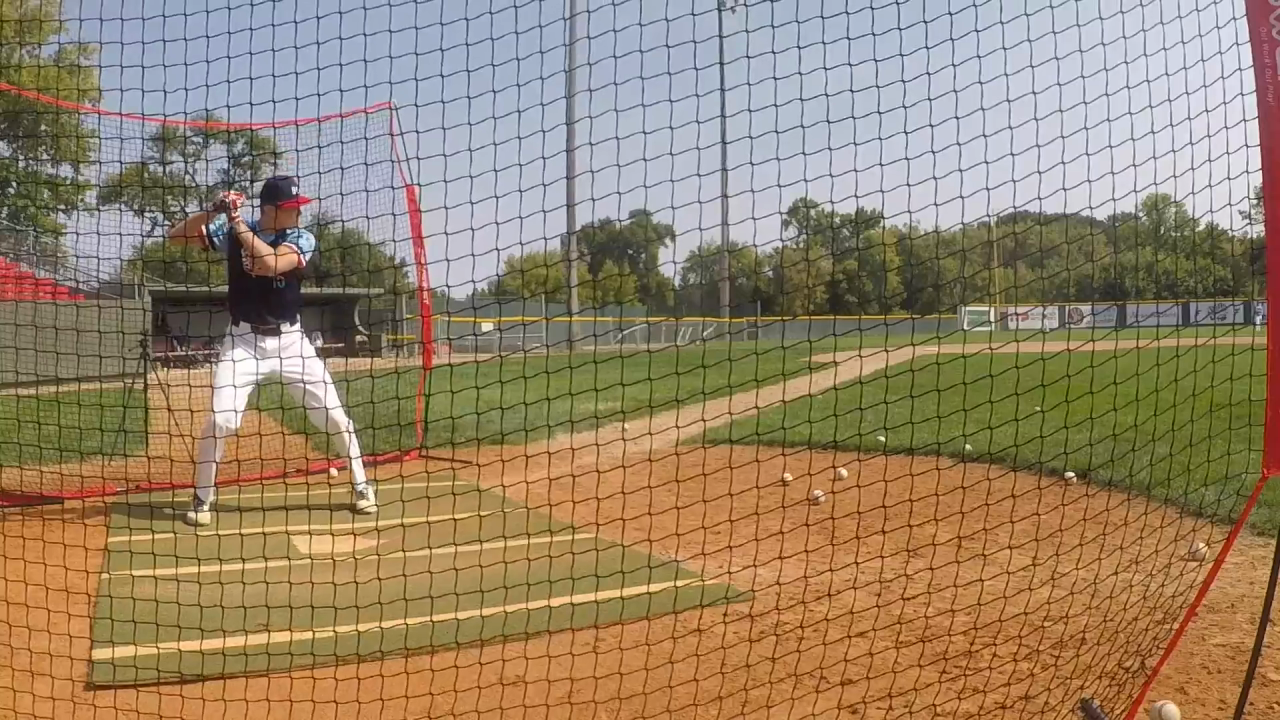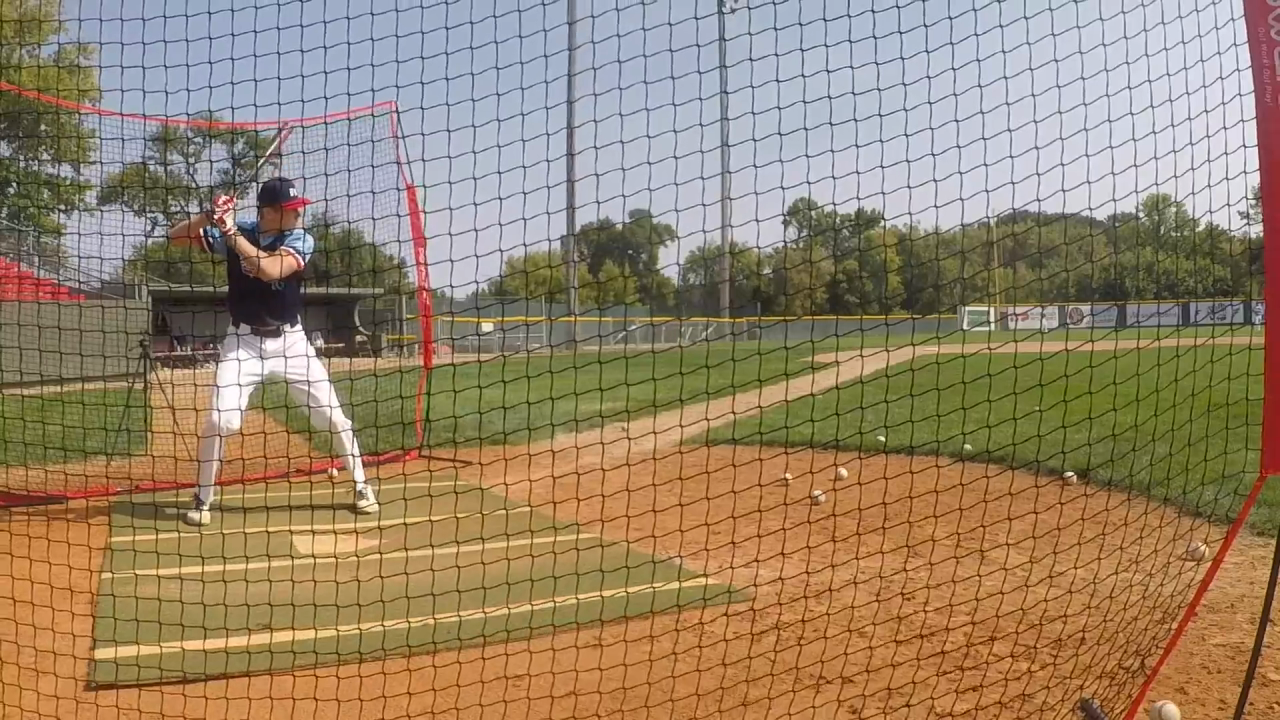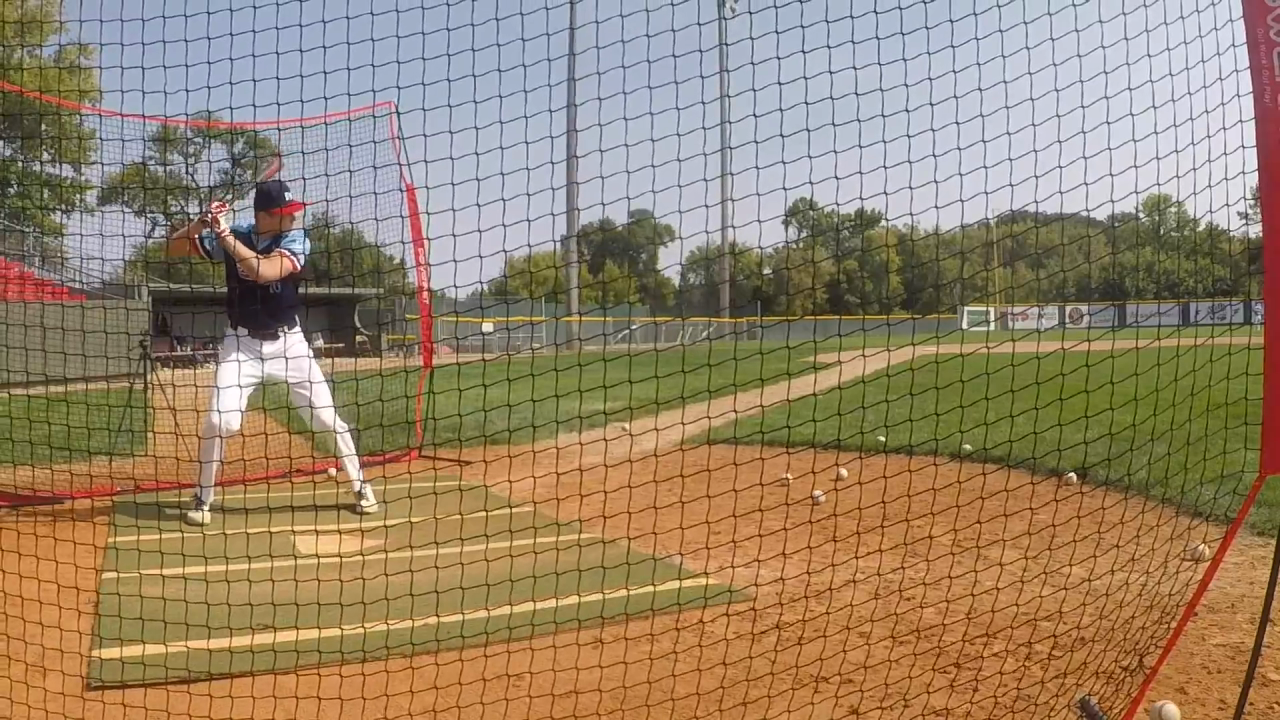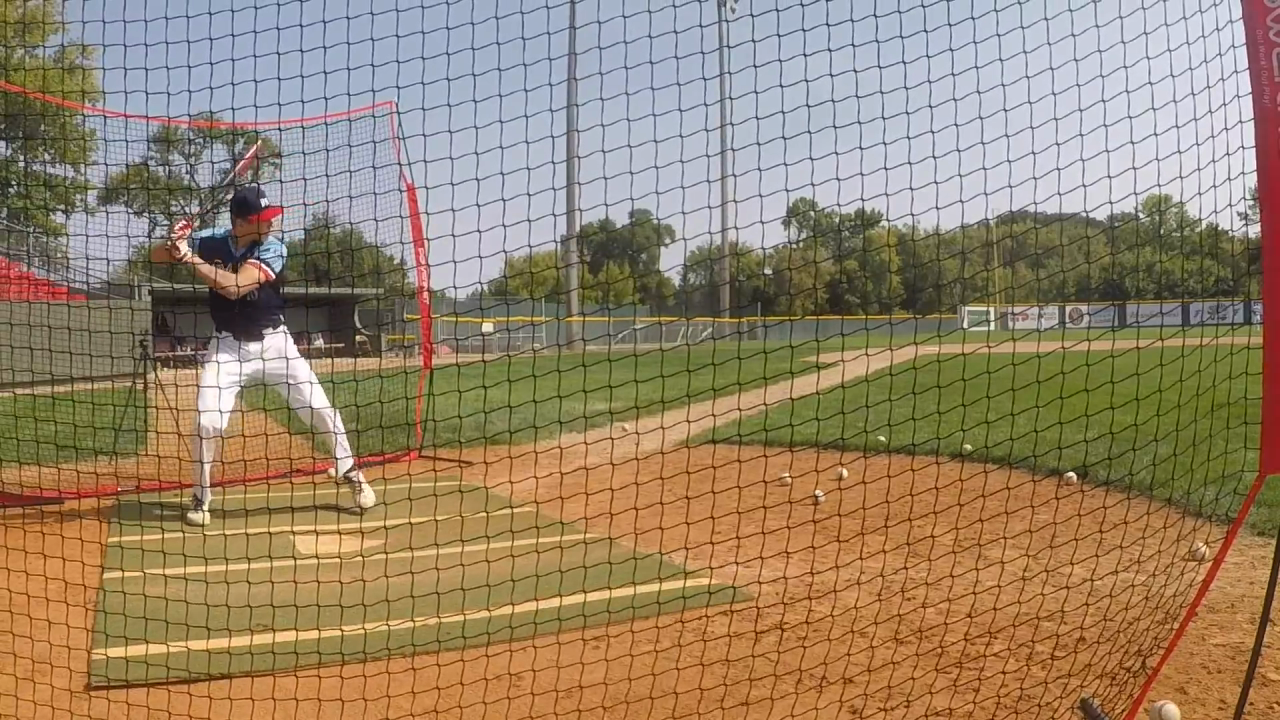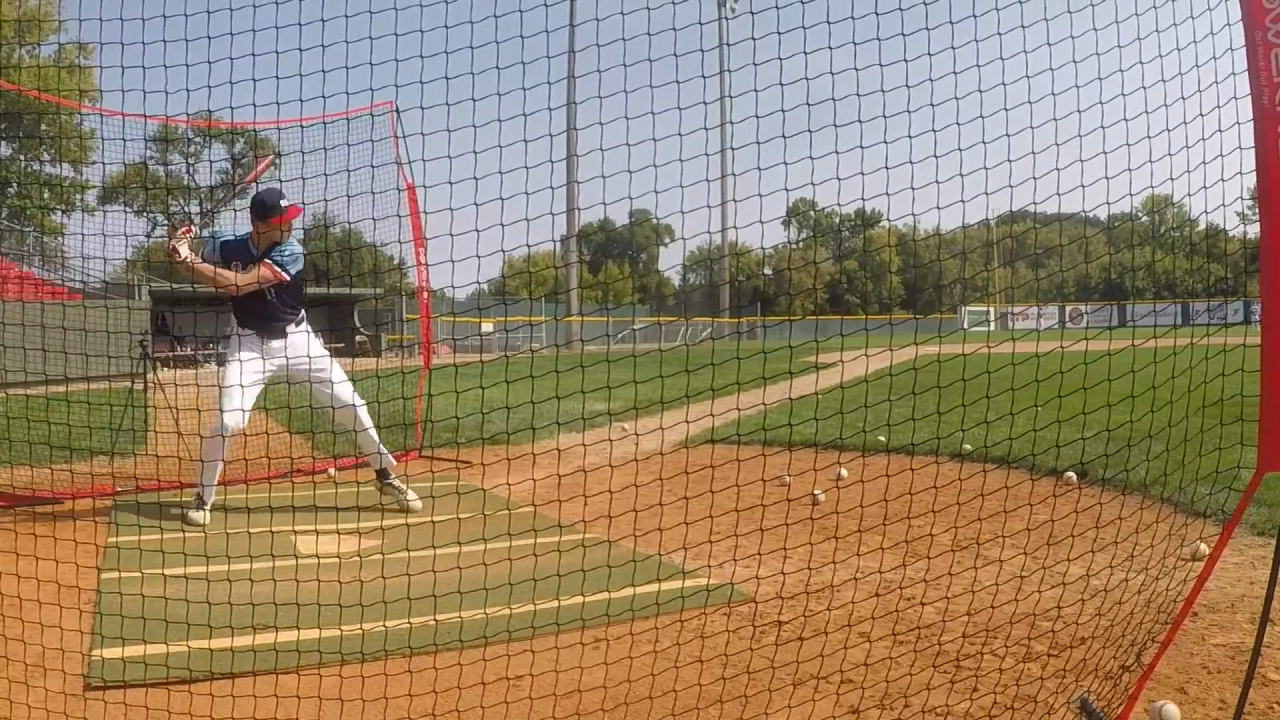
dt=0.3s
person 1, frame 1
left shoulder: (302, 239)
right shoulder: (232, 232)
left elbow: (272, 263)
right elbow: (176, 235)
left wrist: (238, 225)
right wrist: (214, 211)
left hip: (290, 338)
right hip: (243, 340)
left knee: (333, 413)
right knee: (220, 420)
left ankle: (362, 486)
right ankle: (202, 499)
person 1, frame 2
left shoulder: (301, 240)
right shoulder: (236, 232)
left elbow: (271, 270)
right elbow: (175, 238)
left wrist: (231, 233)
right wrist: (209, 216)
left hip: (290, 339)
right hip: (244, 341)
left knee: (332, 414)
right knee: (220, 420)
left ankle: (361, 486)
right ankle: (203, 498)
person 1, frame 3
left shoulder: (297, 241)
right shoulder: (235, 235)
left elbow: (264, 272)
right elbow: (173, 248)
left wrist: (223, 235)
right wrist: (202, 224)
left hip: (287, 341)
right hip: (241, 343)
left knee: (326, 418)
right knee: (219, 421)
left ankle: (359, 486)
right ankle: (203, 498)
person 1, frame 4
left shoulder: (273, 248)
right shoulder: (211, 242)
left elbow: (234, 286)
right elbow: (154, 256)
left wrist: (189, 257)
right wrist: (175, 241)
left hip: (274, 341)
right hip: (229, 345)
left knee: (320, 409)
right knee: (208, 422)
left ankle: (351, 474)
right ankle: (201, 499)
person 1, frame 5
left shoulder: (293, 252)
right shoulder: (229, 245)
left elbow: (241, 284)
right elbow: (176, 257)
left wrist: (192, 262)
right wrist: (180, 246)
left hip: (297, 337)
right hip: (252, 342)
left knee: (349, 402)
right knee: (229, 423)
left ankle: (385, 479)
right ankle: (203, 499)
